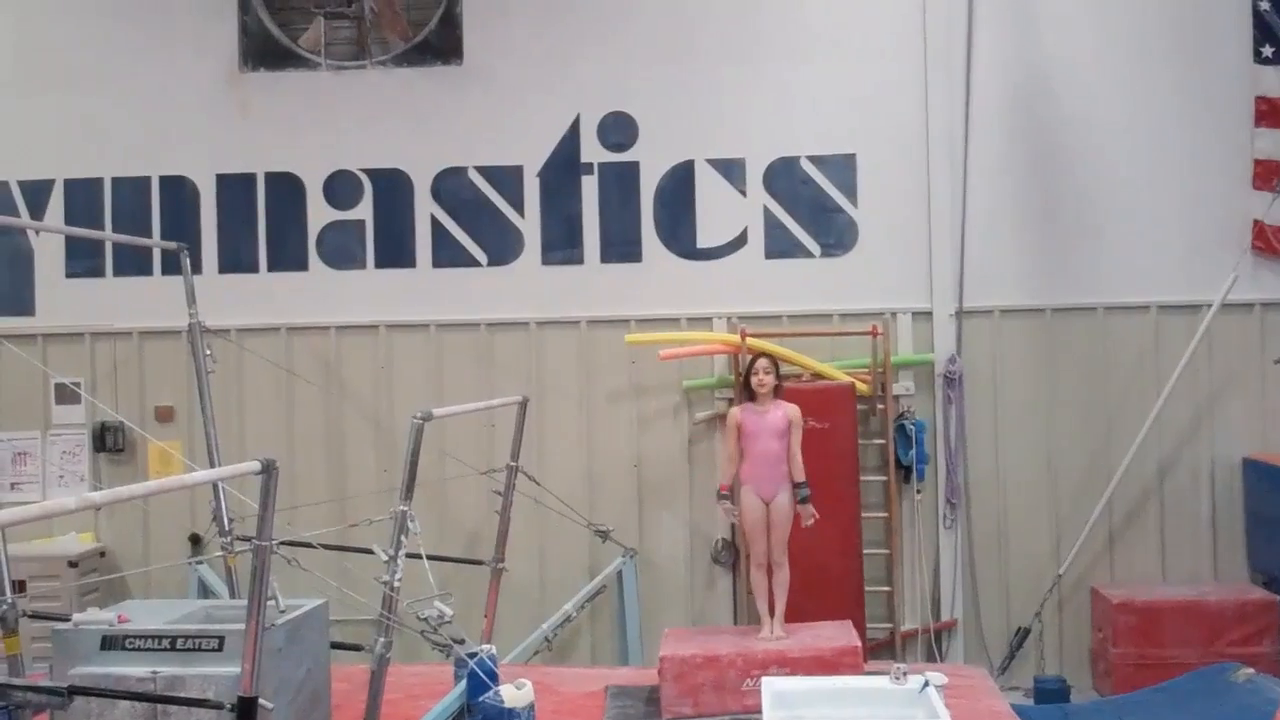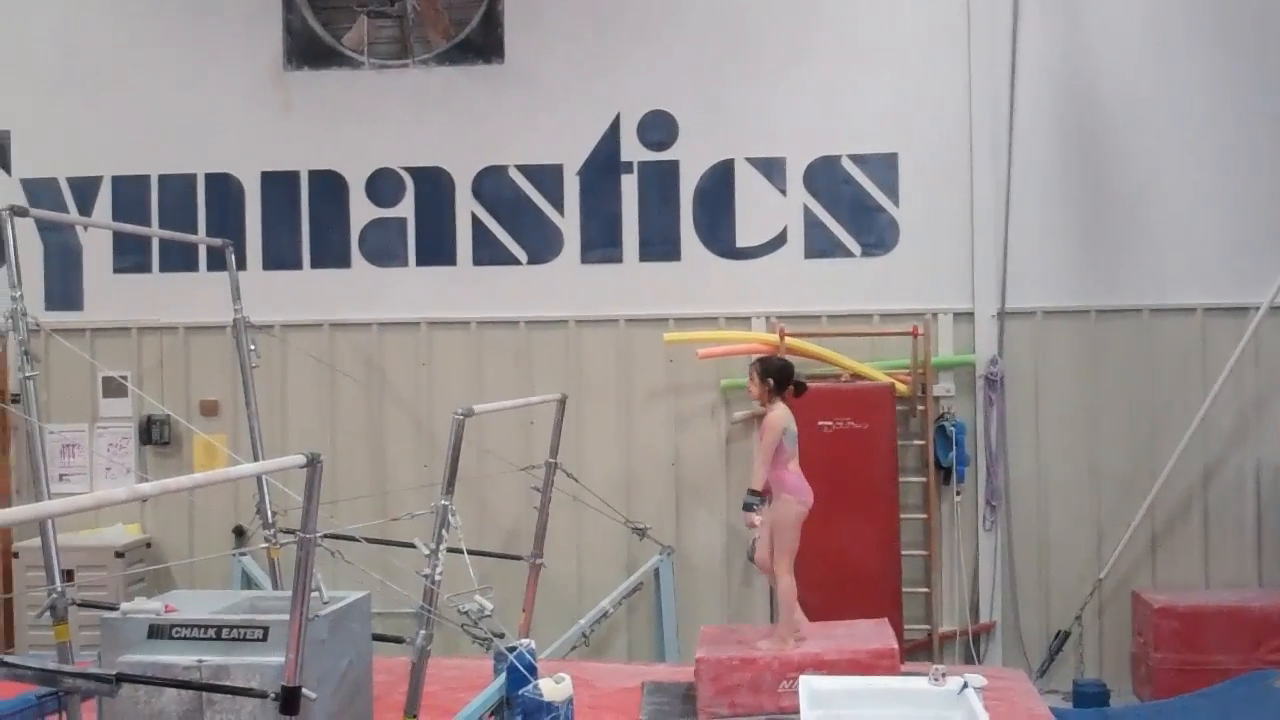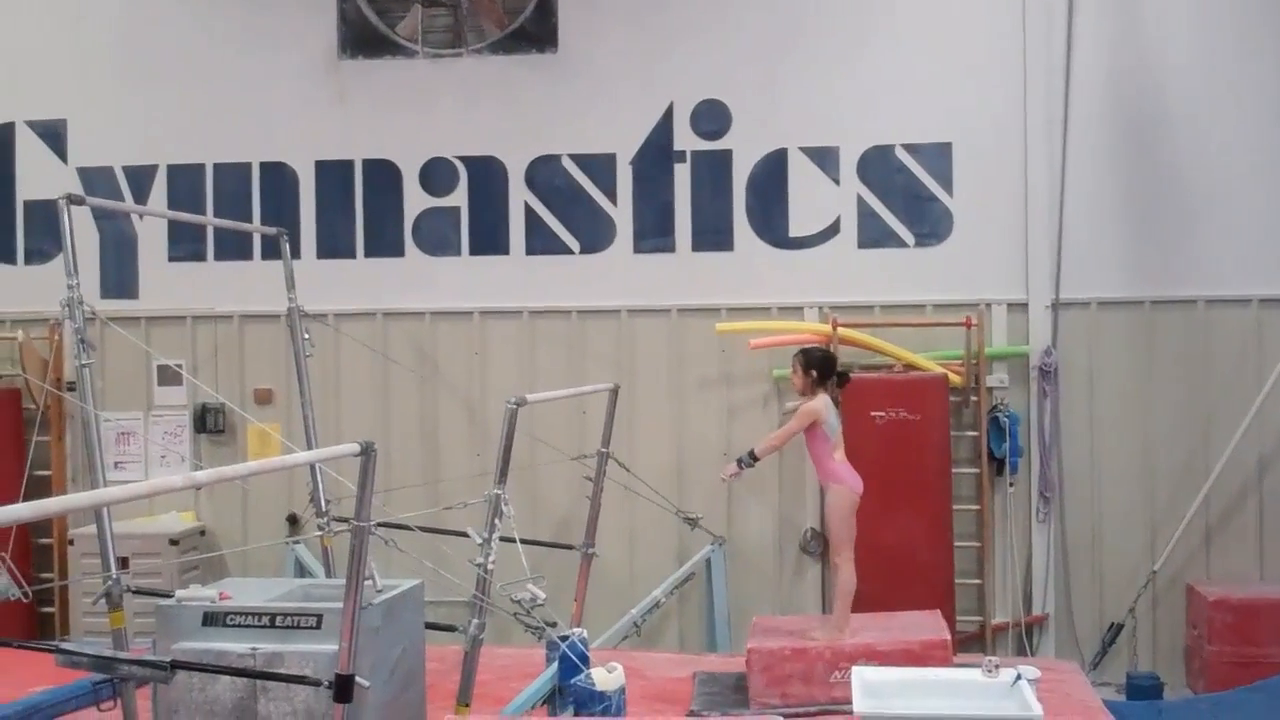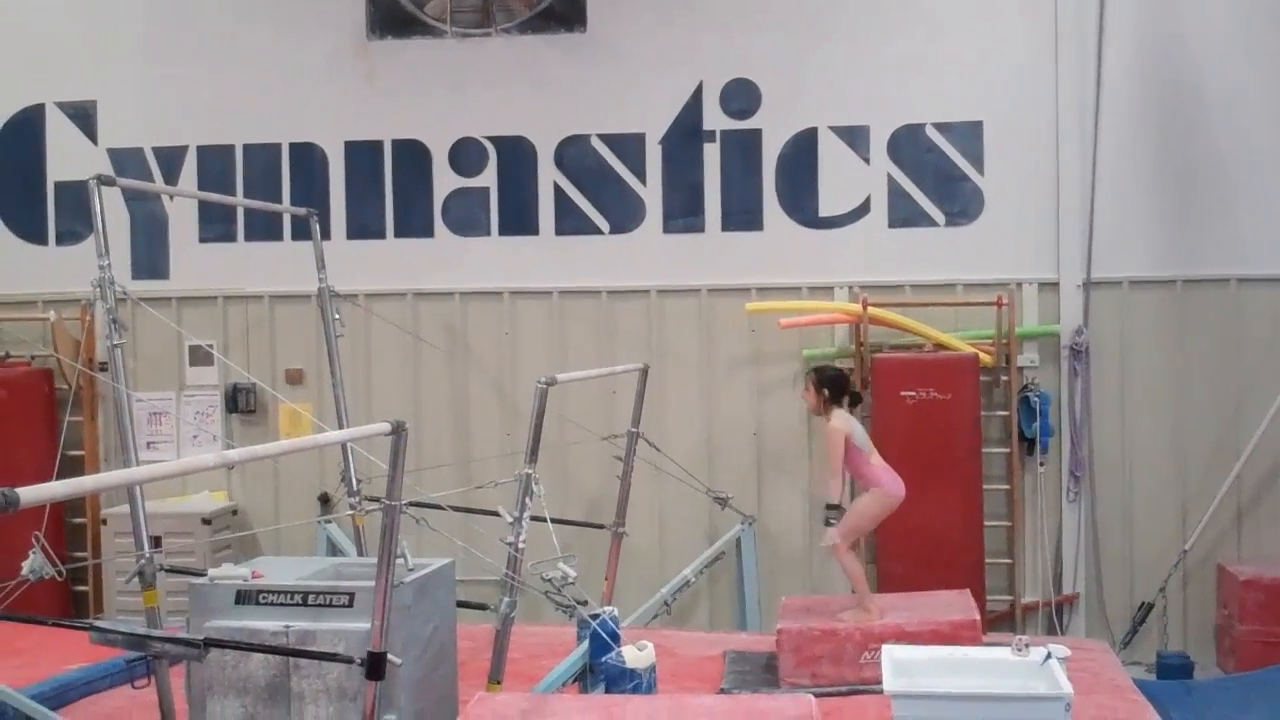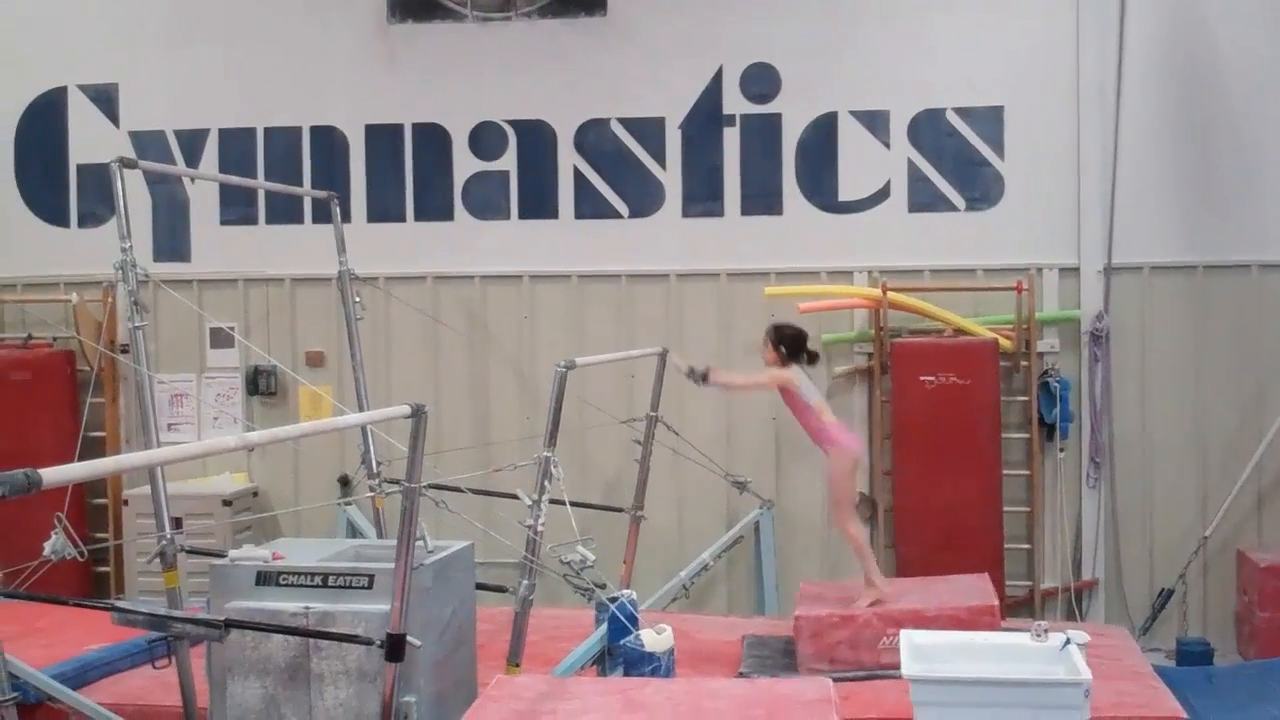
dt=1s
person 1, frame 1
left shoulder: (790, 412)
right shoulder: (737, 414)
left elbow: (795, 456)
right elbow: (732, 458)
left wrist: (803, 496)
right wrist: (724, 494)
left hip: (780, 489)
right hip: (750, 489)
left knee: (778, 557)
right knee: (757, 558)
left ankle: (778, 620)
right ankle: (765, 622)
person 1, frame 2
left shoulder: (775, 417)
right shoulder: (777, 413)
left elbow: (763, 463)
right elbow: (769, 464)
left wrist: (751, 504)
right wrist: (761, 500)
left hip: (790, 495)
right hip: (785, 494)
left knee: (781, 567)
right knee: (763, 558)
left ankle: (783, 636)
right ankle: (796, 619)
person 1, frame 3
left shoulder: (814, 407)
right shoulder: (821, 402)
left elbow: (777, 440)
right elbow: (781, 438)
left wrist: (741, 462)
right wrist: (745, 462)
left hip: (840, 484)
right hip: (838, 483)
left knee: (842, 557)
right knee: (837, 557)
left ankle: (839, 627)
right ankle: (837, 623)
person 1, frame 4
left shoulder: (834, 426)
right shoulder: (839, 418)
left elbow: (834, 476)
right elbow: (843, 471)
left wrist: (832, 521)
right wrist: (838, 515)
left hip: (884, 489)
right hip: (884, 486)
left knee: (839, 542)
right knee: (844, 541)
left ankle: (868, 609)
right ankle: (865, 604)
person 1, frame 5
left shoulder: (784, 376)
right shoulder: (790, 374)
left elbow: (738, 383)
right elbow: (742, 380)
left wrist: (698, 373)
right wrist: (703, 373)
left hip: (841, 446)
right hip: (843, 443)
left knee: (843, 518)
right knee: (846, 516)
left ankle: (876, 584)
right ankle: (873, 579)
